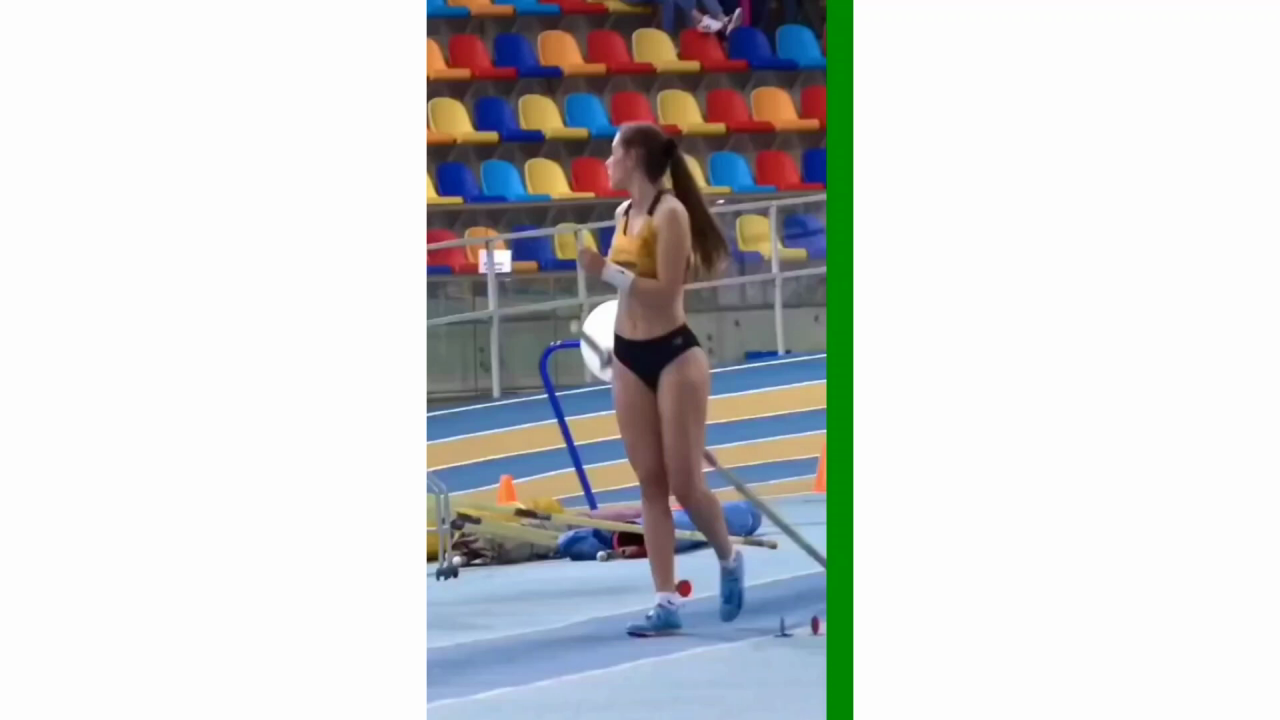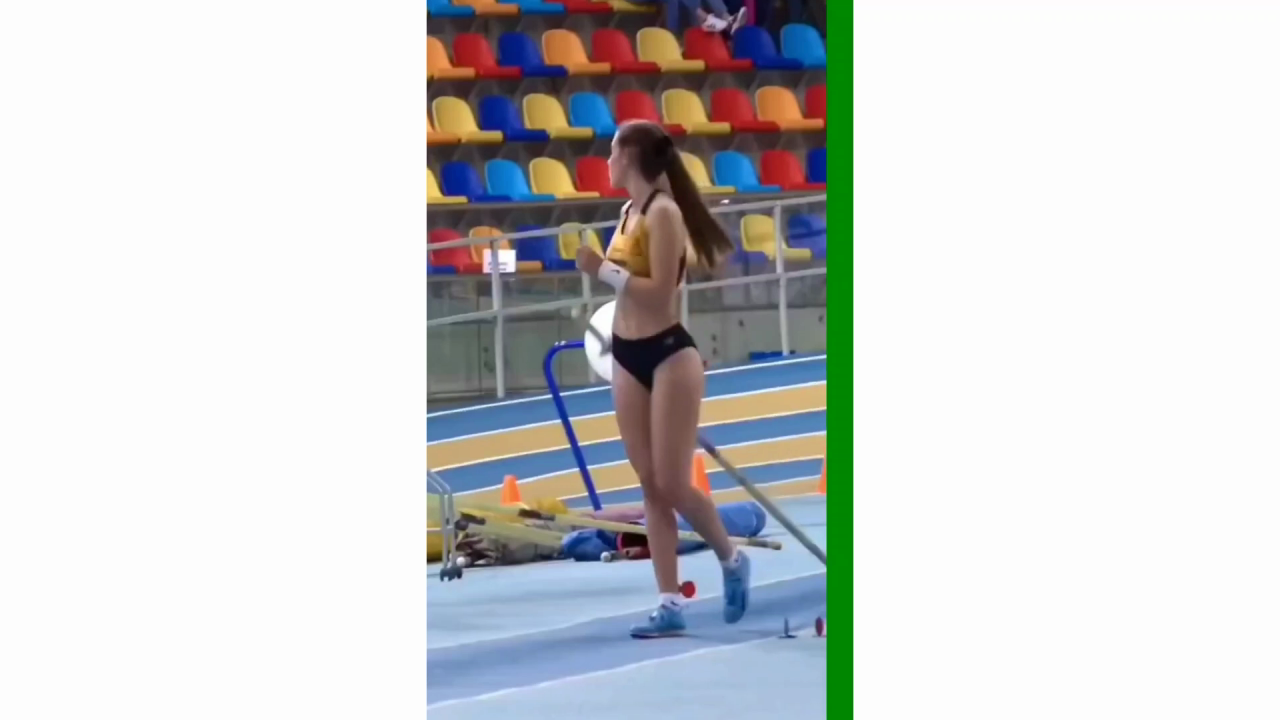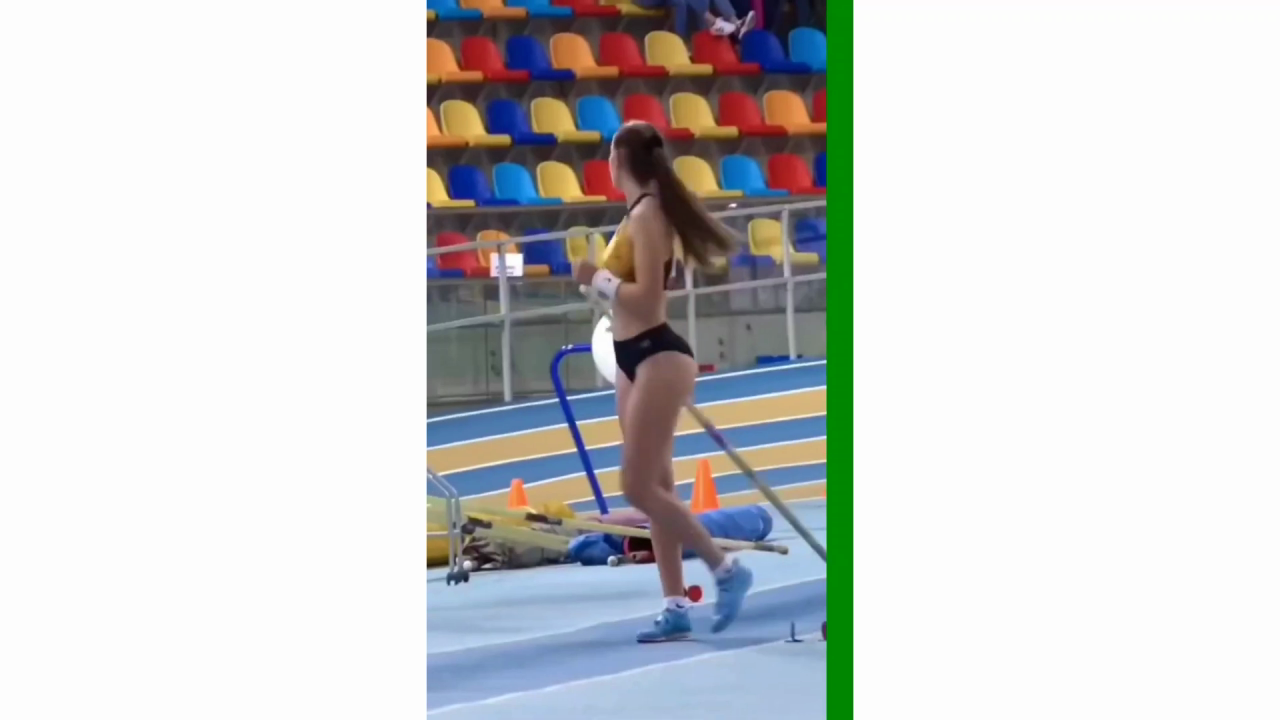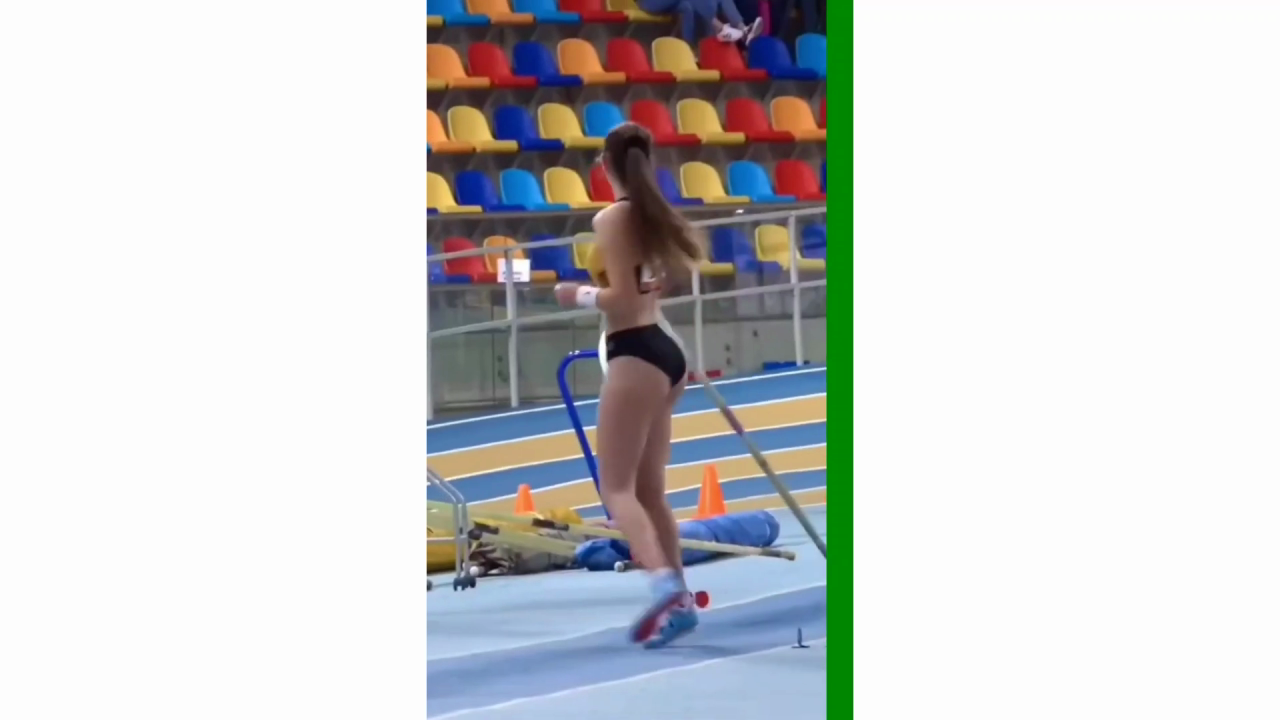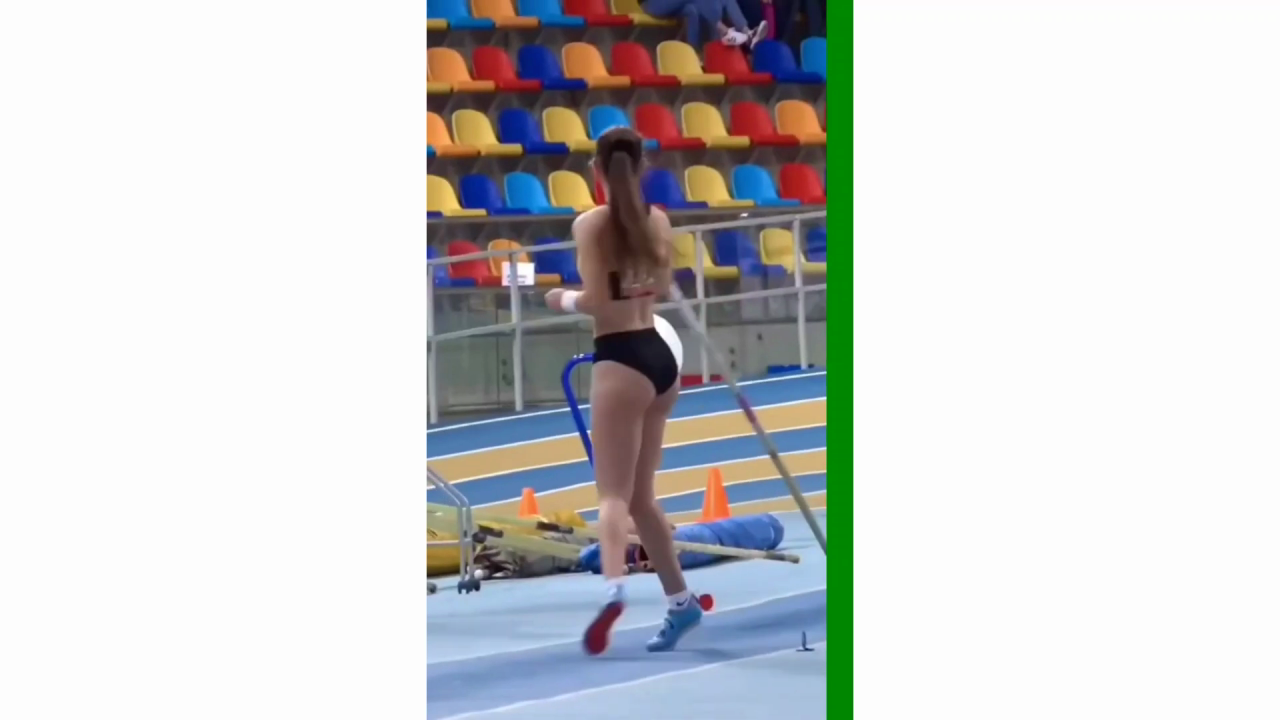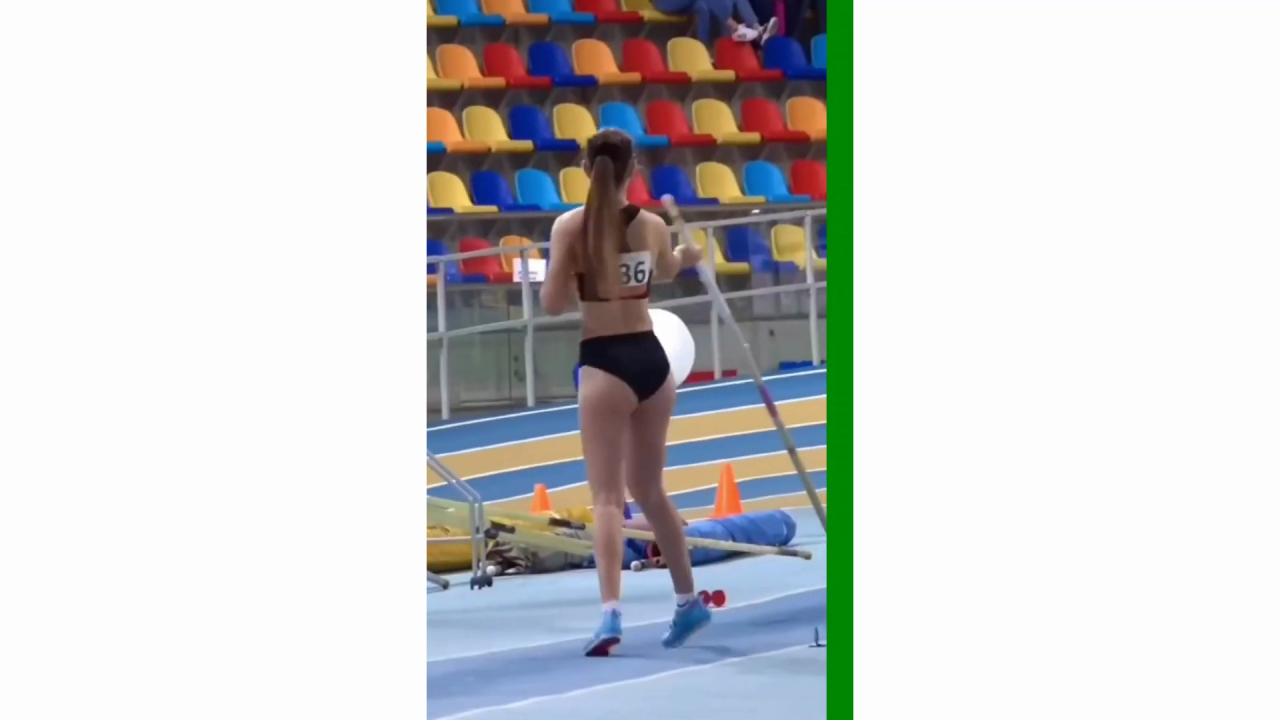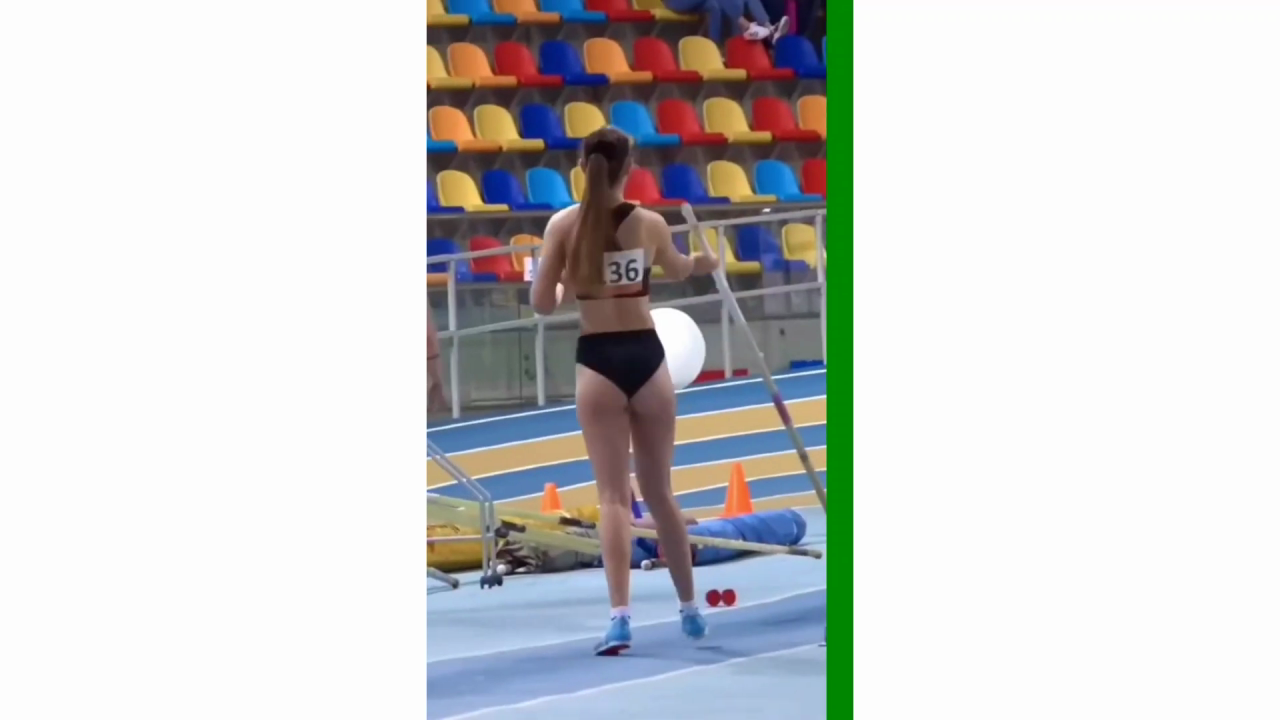
dt=0.1s
person 1, frame 1
left shoulder: (671, 213)
right shoulder: (625, 213)
left elbow: (663, 292)
left wrist: (608, 271)
left hip: (674, 355)
right hip: (630, 357)
left knee: (684, 481)
right knee: (651, 485)
left ankle: (730, 559)
right ankle: (666, 602)
person 1, frame 2
left shoulder: (665, 211)
right shoulder: (629, 211)
left elbow: (659, 293)
left wrist: (603, 270)
left hip: (669, 354)
right hip: (629, 357)
left knee: (672, 483)
right knee: (653, 487)
left ankle: (731, 559)
right ankle: (669, 603)
person 1, frame 3
left shoulder: (644, 214)
right shoulder: (642, 214)
left elbow: (643, 300)
left wrist: (596, 282)
left hip: (655, 355)
right hip: (640, 356)
left knee: (639, 486)
right knee: (653, 485)
left ankle: (724, 567)
right ankle: (676, 604)
person 1, frame 4
left shoulder: (611, 218)
right shoulder: (653, 215)
left elbow: (621, 301)
left wrist: (578, 294)
left hip: (636, 356)
right hip: (660, 350)
left knee: (617, 486)
right knee: (647, 489)
left ankle: (662, 581)
right ankle: (676, 599)
person 1, frame 5
left shoulder: (591, 223)
right shoulder: (656, 221)
left elbow: (594, 299)
left wrist: (569, 299)
left hip: (619, 361)
right hip: (660, 355)
left knee: (613, 493)
right knee: (639, 494)
left ankle: (615, 590)
right ankle: (681, 600)
person 1, frame 6
left shoulder: (569, 225)
right shoulder: (653, 224)
left elbow: (552, 301)
right elbow: (670, 270)
left wrist: (566, 294)
right wrist: (689, 256)
left hip: (606, 365)
right hip: (652, 358)
left knee: (607, 497)
right knee: (650, 490)
left ankle: (610, 613)
right ankle: (688, 599)
person 1, frame 7
left shoulder: (562, 224)
right shoulder: (650, 223)
left elbow: (541, 303)
right elbow: (682, 272)
right wrist: (704, 263)
left hip: (597, 363)
right hip: (646, 360)
left knee: (612, 496)
right knee: (658, 493)
left ankle: (619, 617)
right ankle: (688, 606)
